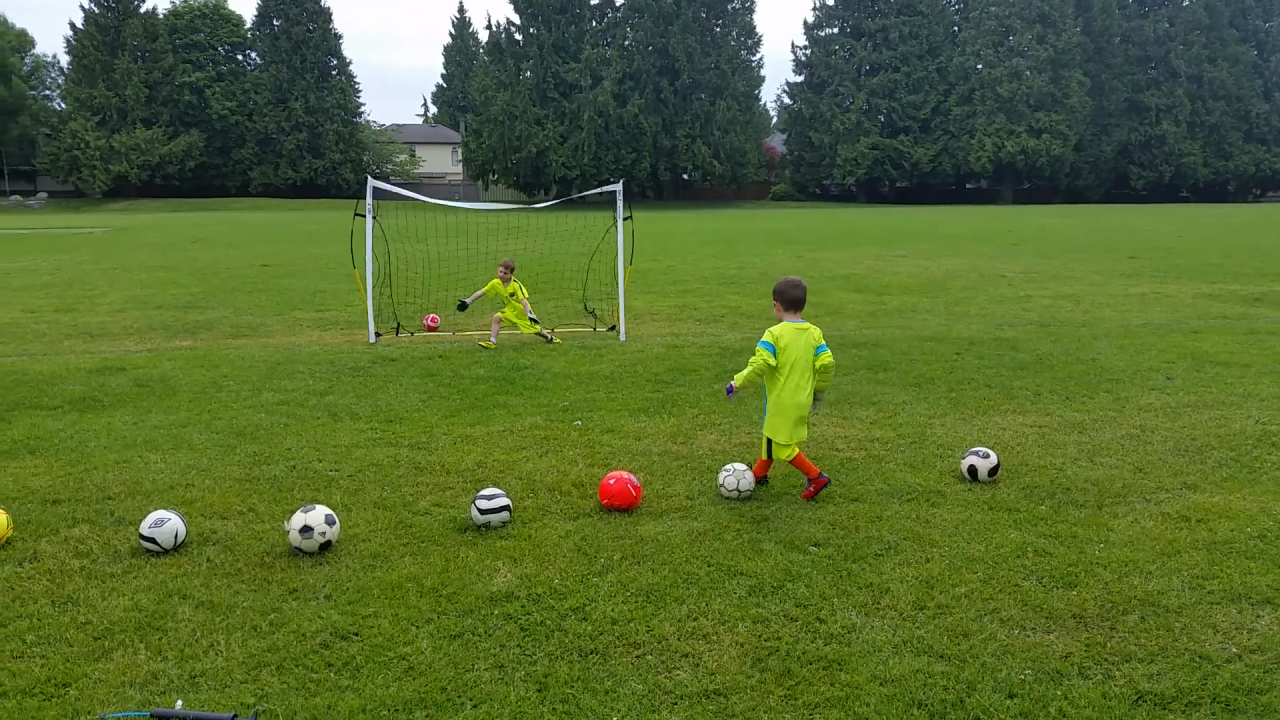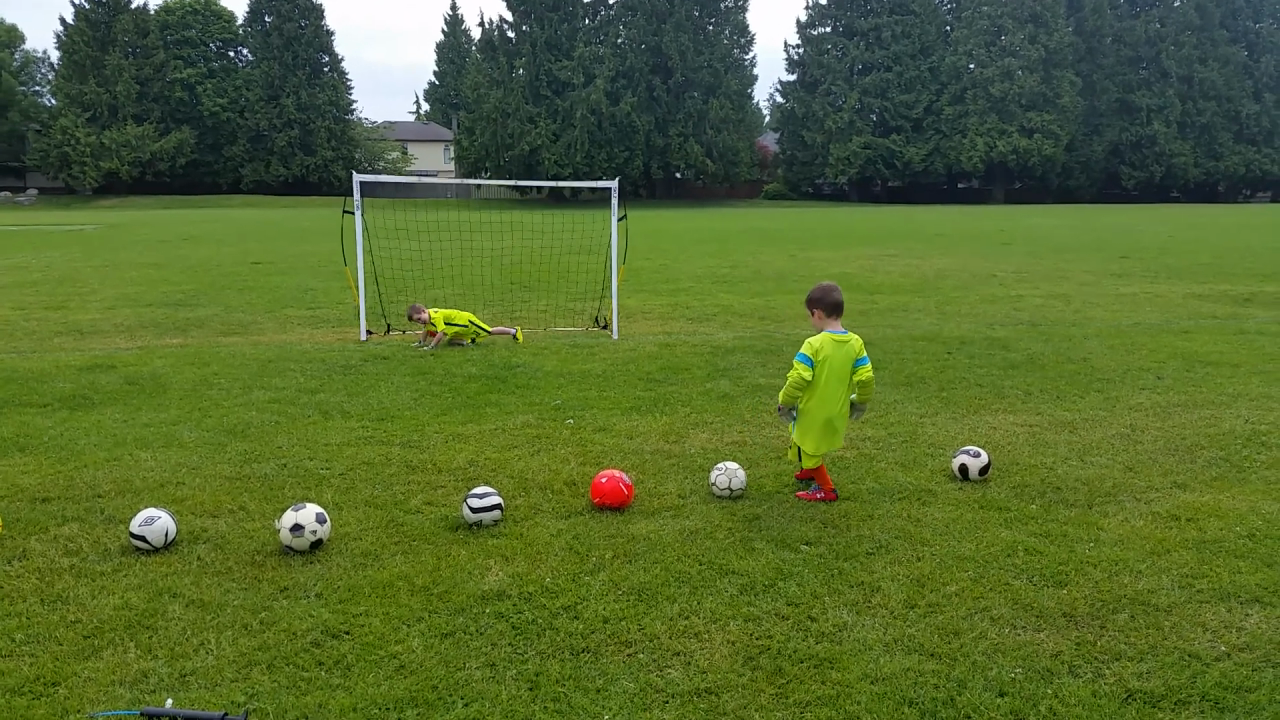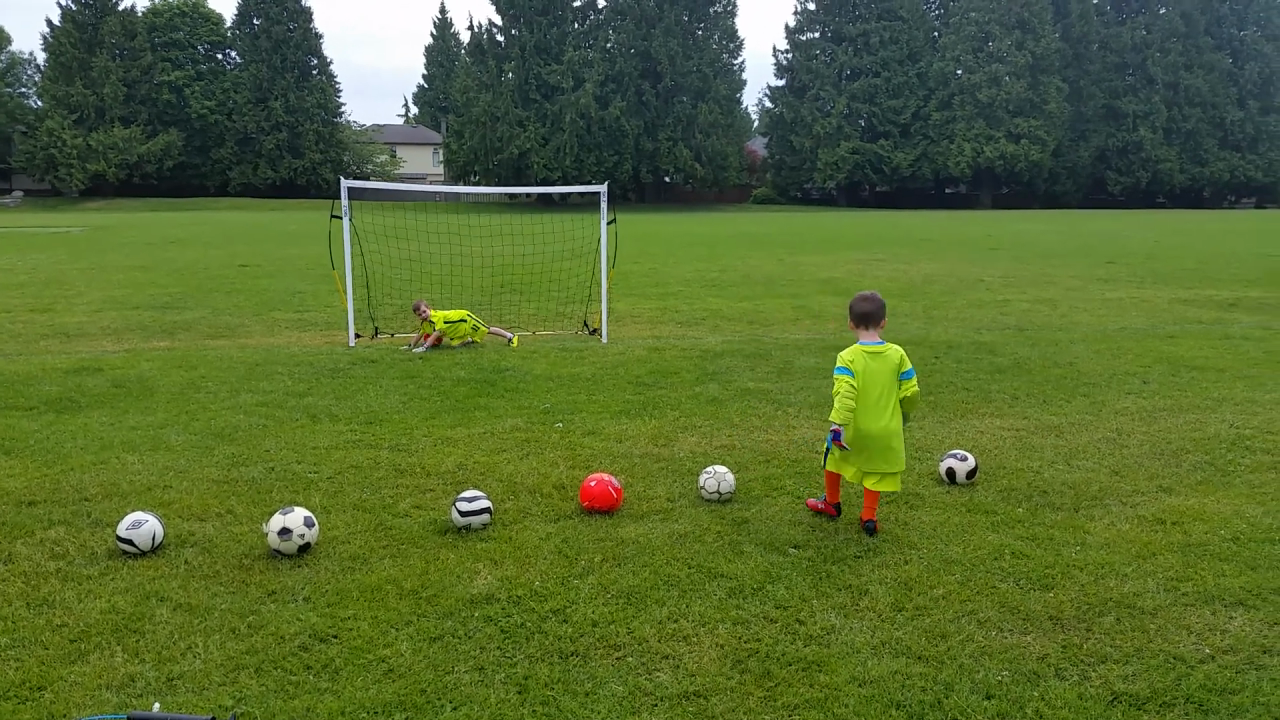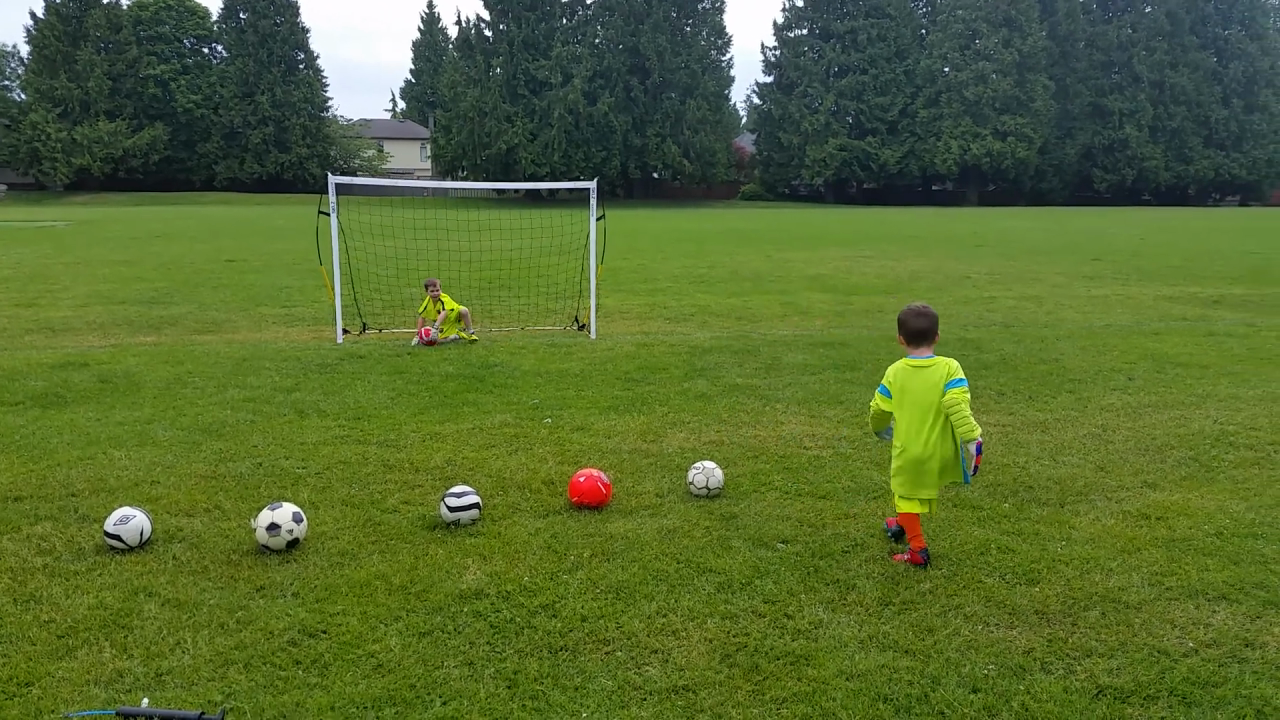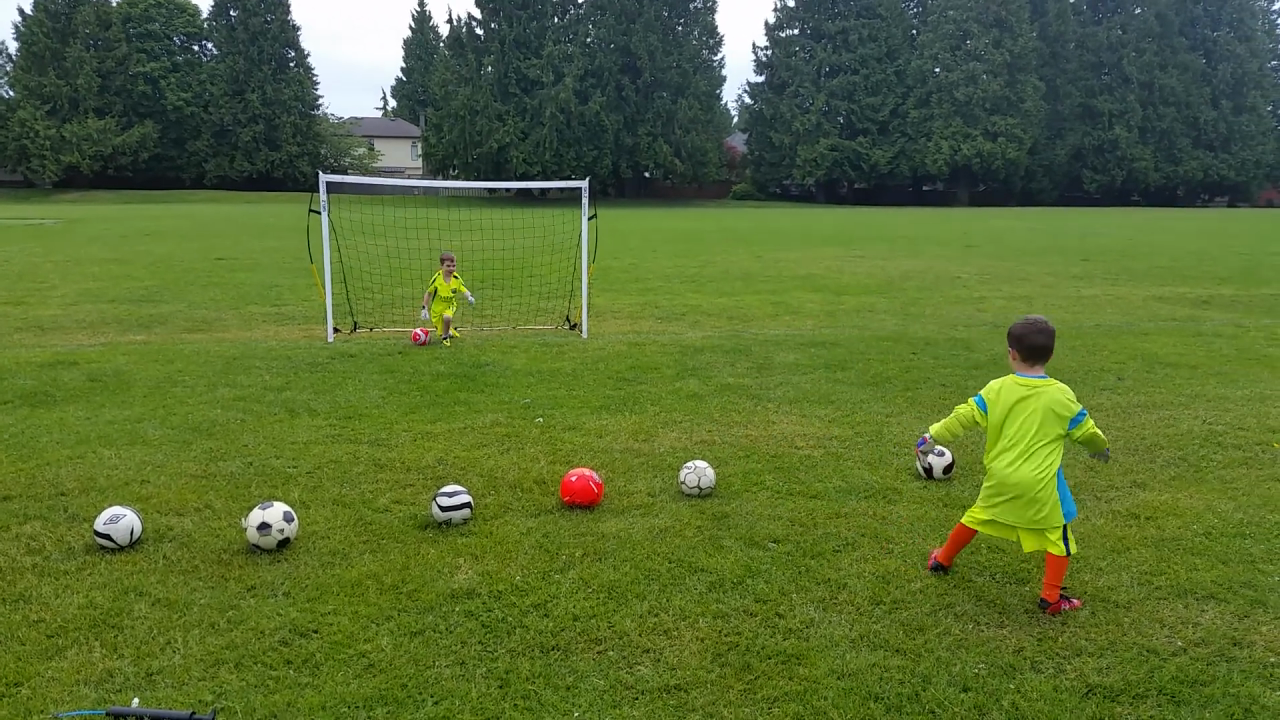
dt=0.4s
person 1, frame 1
left shoulder: (775, 334)
right shoulder: (815, 333)
left elbow: (759, 366)
right elbow: (827, 364)
left wrist: (736, 383)
right wrist: (818, 391)
left hip: (783, 403)
right hip: (803, 402)
left knee: (782, 446)
right knee: (773, 440)
left ankle: (816, 477)
right ankle: (758, 474)
person 1, frame 2
left shoulder: (814, 344)
right shoulder: (855, 342)
left elbow: (798, 379)
right elbow: (866, 378)
left wrist: (784, 402)
right wrist: (861, 401)
left hip: (813, 412)
right hip: (838, 411)
left knee: (808, 450)
right knee: (810, 445)
left ankle: (826, 489)
right ankle: (811, 472)
person 1, frame 3
left shoulder: (848, 357)
right shoulder: (897, 354)
left elbow: (845, 395)
right elbow: (911, 393)
left wrist: (836, 425)
right wrist: (903, 415)
left hip: (855, 430)
right hip: (887, 432)
left knee: (835, 455)
right knee: (876, 473)
left ankle: (831, 503)
right ankle: (869, 516)
person 1, frame 4
left shoulder: (894, 372)
right shoulder: (949, 368)
left elbow: (879, 411)
right elbow: (958, 408)
left wrist: (880, 428)
right wrist: (973, 440)
left hip: (909, 453)
right hip: (943, 453)
left knee: (906, 495)
right knee: (928, 489)
left ankle: (917, 550)
right ankle: (902, 525)
person 1, frame 5
left shoulder: (997, 389)
right shoulder: (1062, 395)
left elbow: (964, 418)
right elbow: (1087, 432)
left wrist: (932, 437)
right wrist: (1101, 449)
left hip: (1001, 477)
right hip: (1040, 484)
left knee: (980, 515)
right knee: (1057, 535)
left ankle: (943, 560)
right ankle: (1051, 597)
